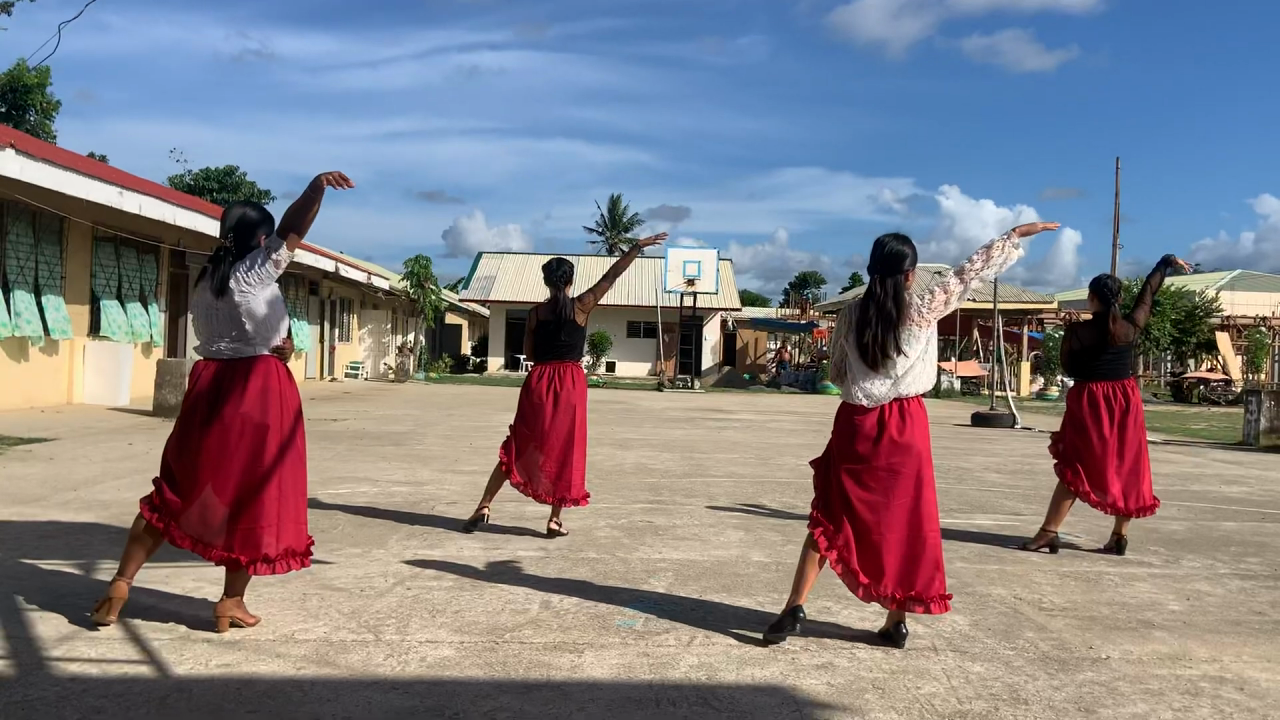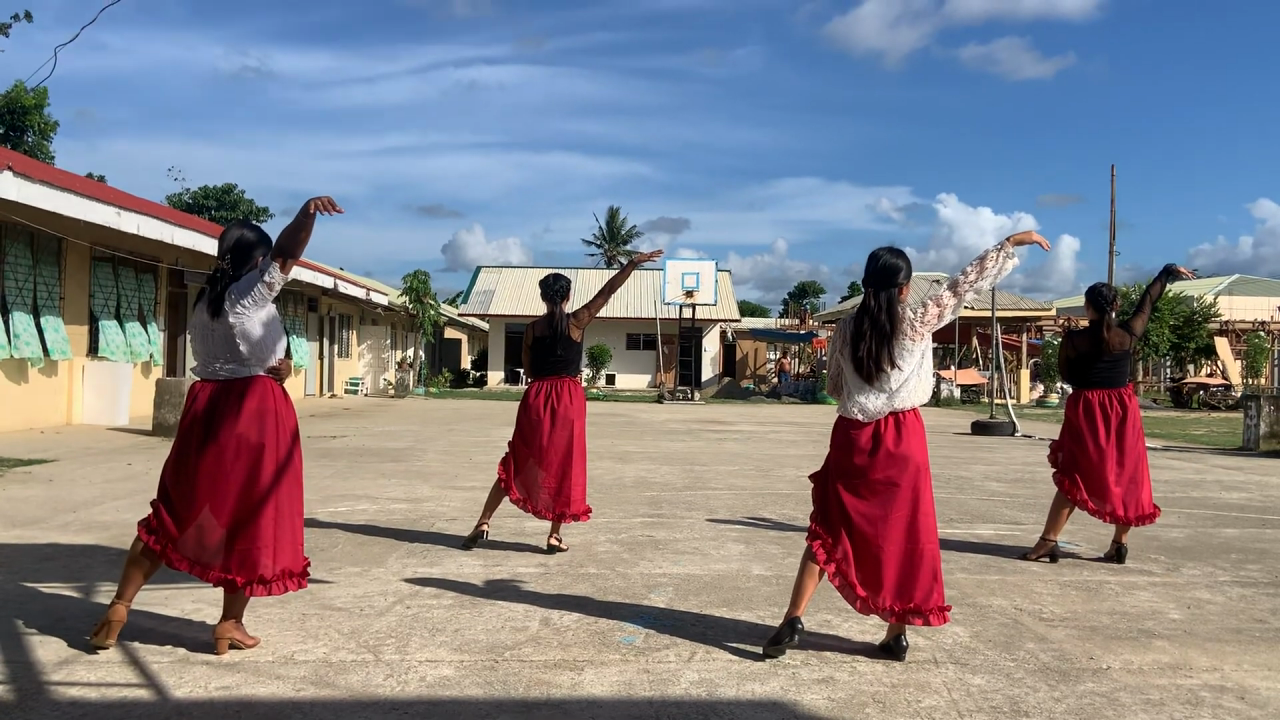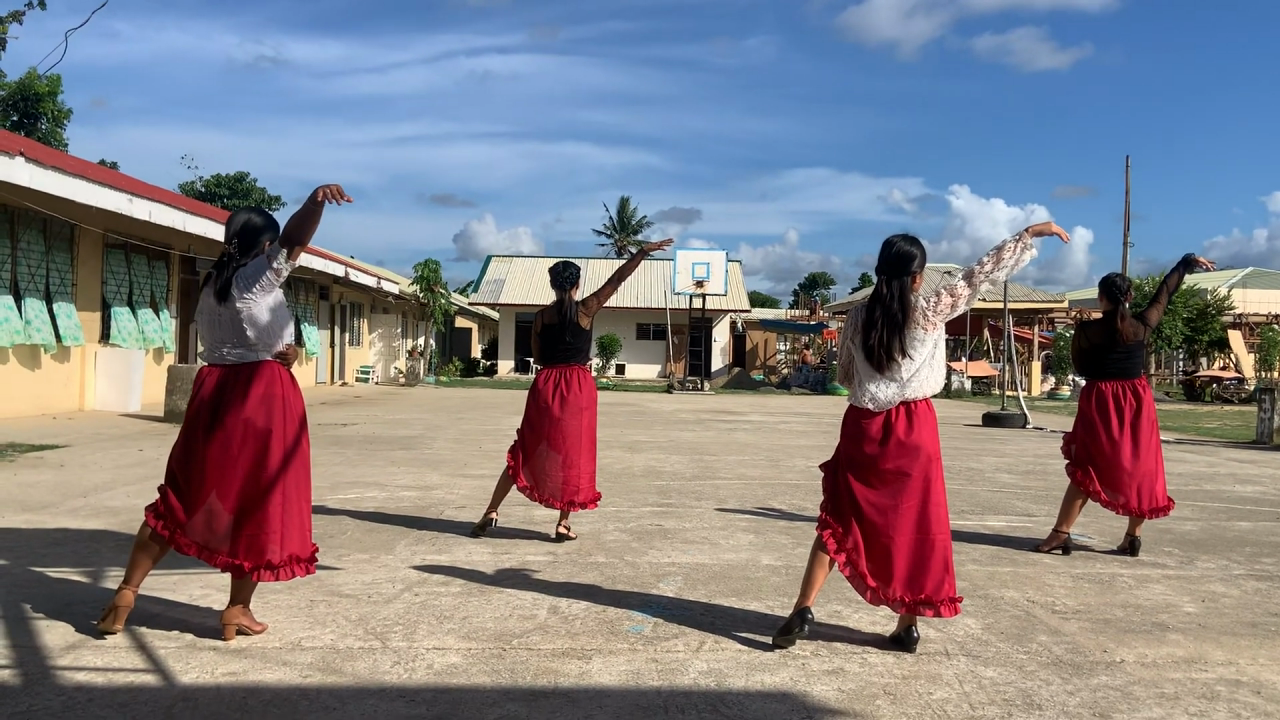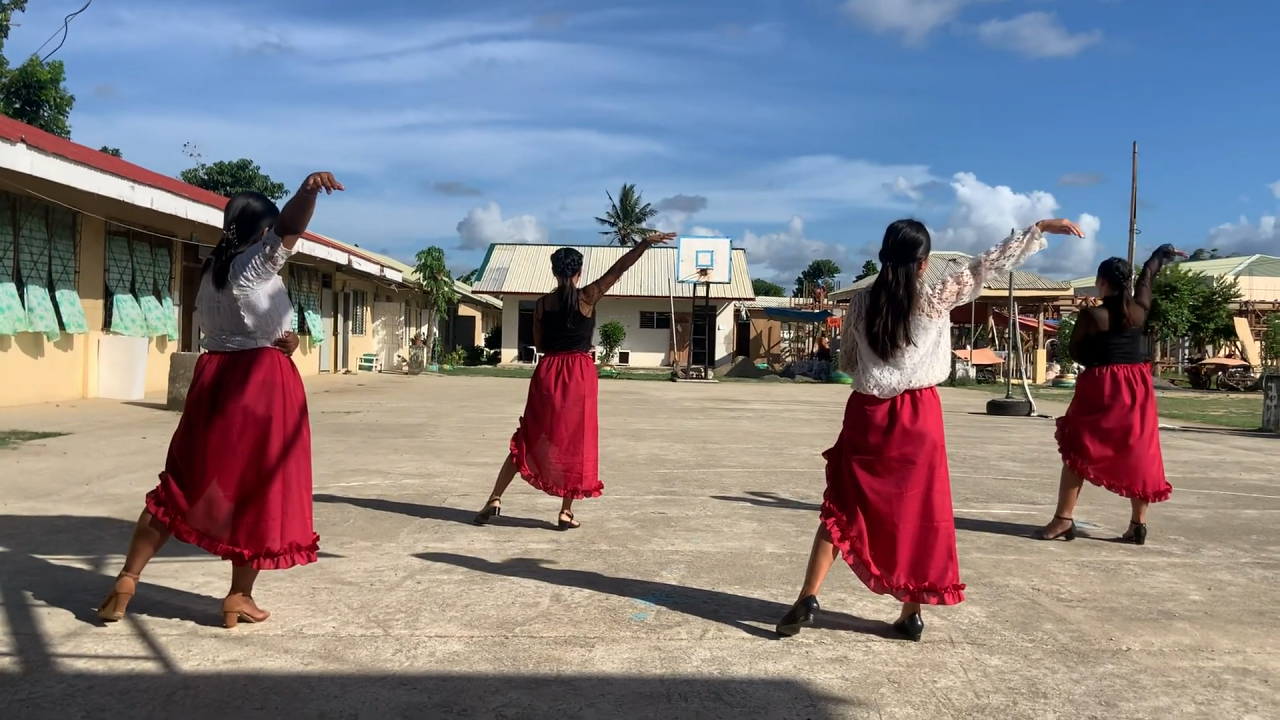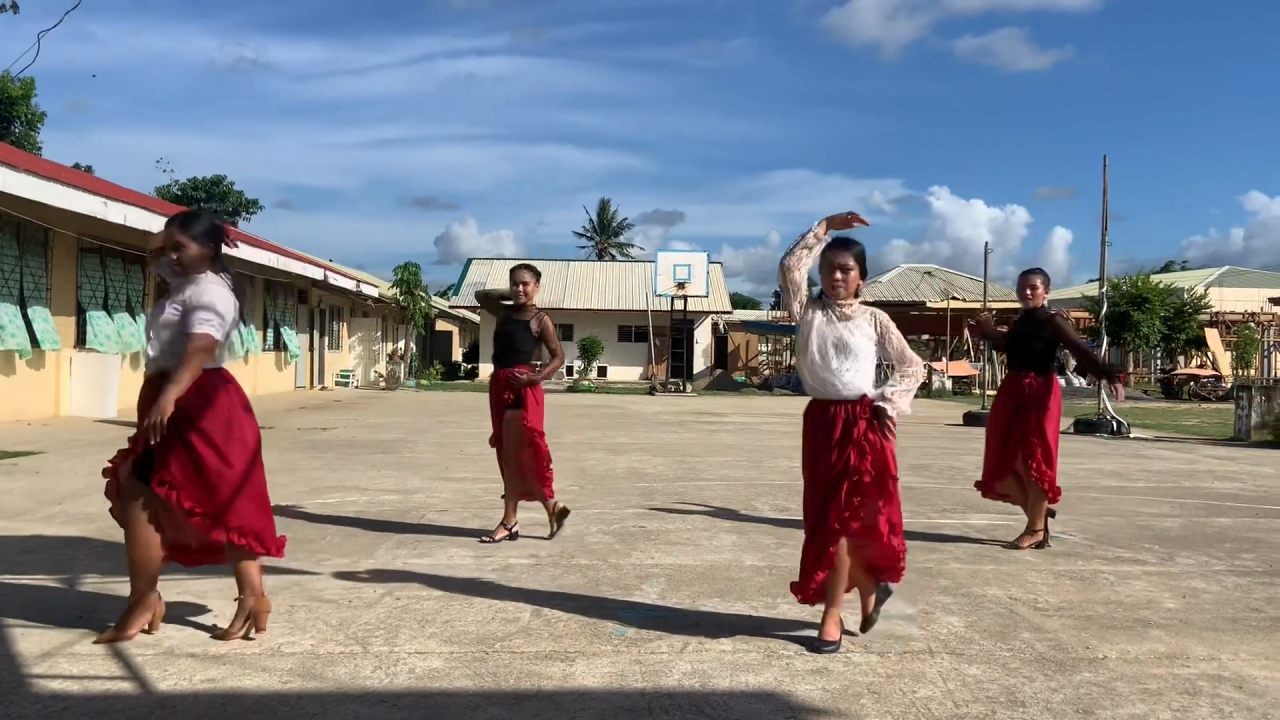
dt=1s
person 1, frame 1
left shoulder: (207, 281)
right shoulder: (253, 274)
right elbow: (292, 232)
left wrist: (276, 346)
right wrist: (316, 188)
left hip: (211, 388)
right hip: (257, 392)
left knee: (178, 490)
right knee: (252, 497)
left ankle: (120, 583)
right ankle: (231, 603)
person 1, frame 2
left shoulder: (205, 301)
right shoulder: (250, 294)
right elbow: (286, 255)
left wrist: (275, 367)
right wrist: (306, 213)
left hip: (209, 409)
right hip: (253, 413)
left knee: (176, 513)
right knee: (251, 518)
left ankle: (119, 607)
right ankle: (230, 624)
person 1, frame 3
left shoulder: (211, 285)
right shoulder: (257, 277)
right elbow: (294, 241)
left wrist: (280, 352)
right wrist: (316, 200)
left hip: (215, 394)
right hip: (261, 398)
left knee: (183, 498)
right knee: (257, 503)
left ankle: (126, 592)
right ankle: (238, 609)
person 1, frame 4
left shoulder: (213, 271)
right shoulder: (256, 264)
right elbow: (290, 229)
left wrist: (280, 337)
right wrist: (308, 189)
left hip: (216, 381)
right hip: (262, 386)
left knee: (183, 486)
right knee: (259, 492)
left ankle: (127, 579)
right ankle: (239, 597)
person 1, frame 5
left shoulder: (207, 292)
right shoulder: (187, 280)
left elbow: (203, 349)
right elbow: (153, 256)
left wrist: (166, 399)
right wrist: (176, 244)
left hip: (194, 405)
right hip: (183, 408)
person 2, frame 1
left shoulder: (851, 314)
right shoulder: (922, 309)
left elbow: (836, 373)
right elbow: (972, 270)
right wrist: (1018, 233)
left hip: (856, 423)
right hip: (904, 424)
left knee: (831, 519)
right knee: (904, 521)
left ankle: (794, 609)
right ankle: (895, 620)
person 2, frame 2
left shoulder: (846, 328)
right shoulder: (916, 322)
left elbow: (834, 387)
right elbow: (967, 283)
right wrist: (1012, 242)
left hip: (853, 436)
right hip: (901, 437)
left knee: (829, 531)
right knee: (902, 535)
left ankle: (792, 622)
right ankle: (896, 634)
person 2, frame 3
left shoulder: (858, 316)
right shoulder: (929, 311)
left elbow: (844, 376)
right elbow: (982, 273)
right wrist: (1030, 233)
left hip: (863, 426)
right hip: (912, 428)
left knee: (839, 520)
right knee: (914, 525)
left ankle: (802, 611)
right ankle: (907, 625)
person 2, frame 4
left shoulder: (860, 302)
right shoulder: (935, 297)
left elbow: (847, 361)
right elbow: (990, 263)
right wrist: (1041, 228)
left hip: (868, 412)
right hip: (918, 412)
left knee: (841, 507)
right knee: (917, 511)
left ankle: (808, 597)
right ankle: (911, 611)
person 2, frame 5
left shoulder: (874, 319)
right shoulder: (808, 311)
left elbow: (913, 367)
right elbow: (789, 267)
left wrist: (890, 404)
right wrist: (823, 228)
left hip: (862, 422)
right hip: (820, 419)
left knee: (845, 517)
right knee: (827, 519)
left ankle: (833, 615)
right ankle: (871, 585)
person 3, frame 1
left shoulder: (536, 313)
right shoulder: (581, 306)
left elbow: (529, 353)
right elbow: (612, 276)
right wrist: (637, 247)
left hip: (539, 381)
right hip: (570, 383)
left knee: (519, 447)
right knee: (564, 451)
left ankle: (484, 507)
right ankle: (555, 521)
person 3, frame 2
left shoulder: (532, 328)
right shoulder: (576, 322)
left elbow: (528, 370)
right elbow: (607, 291)
right wrist: (633, 263)
left hip: (536, 397)
right hip: (568, 398)
left knee: (517, 464)
right knee: (564, 466)
left ankle: (483, 523)
right ankle: (554, 535)
person 3, frame 3
left shoulder: (541, 316)
right shoulder: (586, 310)
left elbow: (538, 358)
right elbow: (616, 279)
right wrist: (643, 252)
left hip: (546, 385)
right hip: (578, 387)
left knee: (526, 451)
right knee: (573, 454)
left ankle: (492, 512)
right ankle: (563, 524)
person 3, frame 4
left shoulder: (542, 303)
right shoulder: (586, 298)
left elbow: (539, 344)
right elbow: (618, 269)
right wrist: (646, 242)
left hip: (547, 373)
right hip: (579, 374)
left knee: (528, 440)
right knee: (575, 442)
left ankle: (494, 500)
right ankle: (566, 512)
person 3, frame 5
left shoulder: (540, 319)
right shoulder: (506, 312)
left elbow: (558, 357)
right elbow: (481, 296)
left wrist: (535, 378)
right wrist: (507, 297)
left hip: (521, 388)
right hip: (500, 387)
left knee: (512, 456)
right knee: (512, 456)
left ankle: (510, 523)
right ankle: (551, 505)
person 4, frame 1
left shoulder: (1077, 332)
right shoulder: (1131, 327)
left elbow: (1068, 368)
right elbow: (1148, 293)
right wrist: (1167, 263)
left hip: (1089, 403)
right hip: (1125, 402)
left knee: (1075, 469)
right knee: (1126, 469)
left ankle: (1049, 531)
right ankle: (1119, 535)
person 4, frame 2
left shoulder: (1074, 340)
right shoulder: (1128, 334)
left elbow: (1067, 375)
right elbow: (1147, 302)
right wrist: (1169, 271)
left hip: (1086, 411)
right hip: (1122, 410)
left knee: (1074, 477)
right knee: (1125, 476)
left ankle: (1049, 540)
right ankle: (1119, 544)
person 4, frame 3
left shoulder: (1087, 330)
right shoulder: (1142, 325)
left elbow: (1080, 367)
right elbow: (1164, 293)
right wrist: (1187, 262)
left hip: (1099, 403)
right hip: (1136, 402)
left knee: (1086, 469)
right knee: (1139, 468)
left ankle: (1061, 533)
right ankle: (1133, 536)
person 4, frame 4
left shoulder: (1093, 316)
right shoulder: (1140, 309)
left elbow: (1076, 351)
right elbow: (1147, 278)
right wrist: (1163, 253)
left hip: (1102, 386)
right hip: (1137, 385)
left knee: (1077, 451)
right knee: (1138, 454)
left ankle: (1062, 519)
right ankle: (1137, 524)
person 4, frame 5
left shoulder: (1053, 322)
right shoulder: (1019, 323)
left elbow: (1082, 353)
left wrist: (1109, 375)
right wrist: (987, 328)
left hip: (1039, 395)
right hip: (1010, 394)
left knee: (1035, 464)
right knee: (1006, 464)
left ankle: (1035, 529)
right ankle: (1039, 515)
